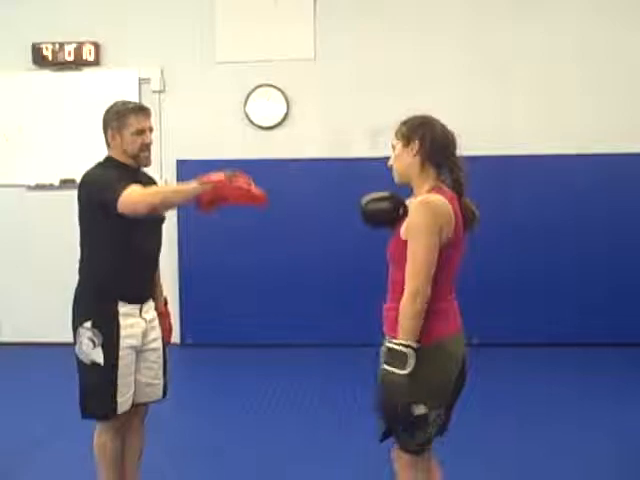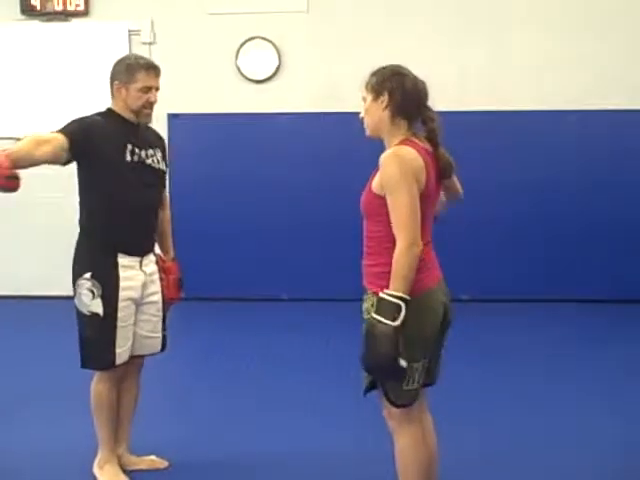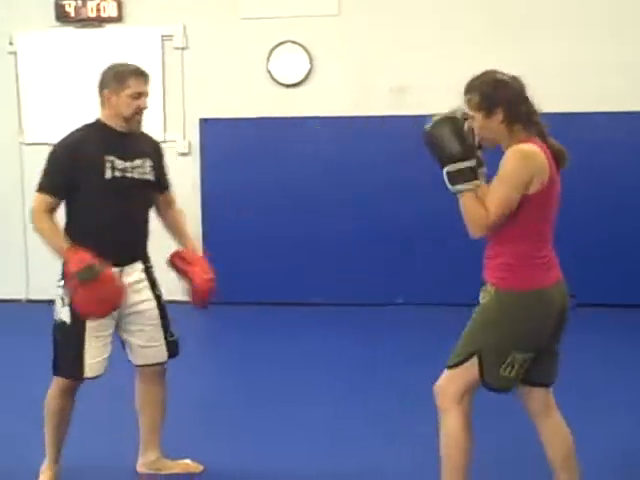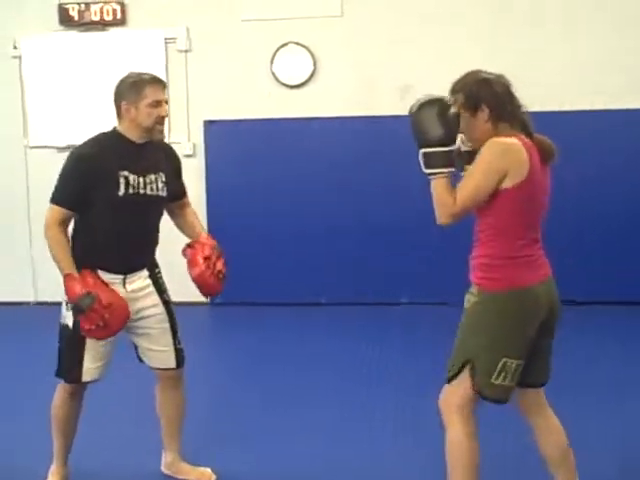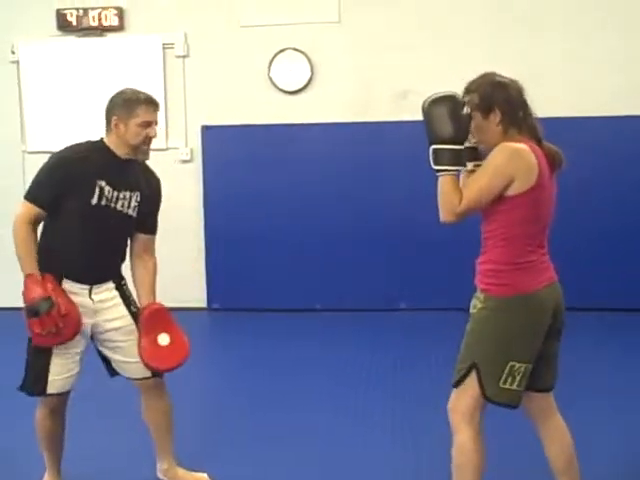
dt=1s
person 1, frame 1
left shoulder: (146, 182)
right shoulder: (99, 180)
right elbow: (141, 203)
left wrist: (159, 302)
right wrist: (202, 187)
left hip: (144, 312)
right hip: (107, 315)
left knee: (137, 410)
right knee: (112, 416)
person 1, frame 2
left shoulder: (155, 140)
right shoulder: (89, 129)
right elbow: (48, 145)
left wrist: (169, 257)
left hip: (145, 265)
right hip: (102, 266)
left knee: (134, 363)
right knee: (108, 365)
person 1, frame 3
left shoulder: (148, 147)
right shoulder: (75, 146)
left elbow: (165, 202)
right elbow: (39, 213)
left wrist: (191, 250)
right wrist: (73, 259)
left hip: (136, 275)
left knee: (153, 367)
right knee: (70, 376)
person 1, frame 4
left shoulder: (165, 156)
right shoulder: (89, 157)
left elbow: (180, 205)
right elbow: (55, 224)
left wrist: (202, 241)
right wrist: (74, 282)
left hip: (144, 279)
right hip: (94, 283)
left knee: (171, 371)
right knee: (73, 382)
person 1, frame 5
left shoulder: (147, 182)
right shoulder: (69, 163)
left elbow: (143, 252)
right elbow: (24, 222)
left wrist: (148, 308)
right wrist: (33, 283)
left hip: (110, 292)
right hip: (60, 292)
left knee: (153, 379)
right knee: (52, 398)
person 2, frame 1
left shoulder: (428, 207)
right shoulder: (442, 201)
left elbow: (417, 292)
left wrist: (397, 364)
right wrist: (401, 216)
left hip: (424, 347)
right hip: (440, 341)
person 2, frame 2
left shoulder: (397, 159)
right shoulder: (421, 152)
left elbow: (409, 244)
right elbow: (452, 192)
left wrist: (389, 315)
left hip: (401, 299)
right hip: (423, 293)
left knee: (400, 414)
right knee: (412, 408)
person 2, frame 3
left shoulder: (522, 156)
right shoulder: (535, 152)
left elbow: (480, 225)
right elbow: (496, 209)
left wrist: (457, 166)
right wrist: (468, 162)
left hip: (516, 296)
right hip: (544, 292)
left knee: (450, 393)
right knee: (540, 405)
person 2, frame 4
left shoulder: (500, 149)
right shoulder: (531, 149)
left elbow: (448, 213)
left wrist: (435, 151)
right wrist: (463, 158)
left hip: (503, 295)
right hip: (536, 290)
left knee: (454, 406)
right knee: (532, 401)
person 2, frame 5
left shoulder: (510, 155)
right shoulder: (534, 154)
left elbow: (452, 211)
right elbow: (478, 198)
left wrist: (446, 149)
right wrist: (466, 156)
left hip: (510, 302)
right hip: (540, 295)
left knee: (463, 412)
right knee: (541, 407)
